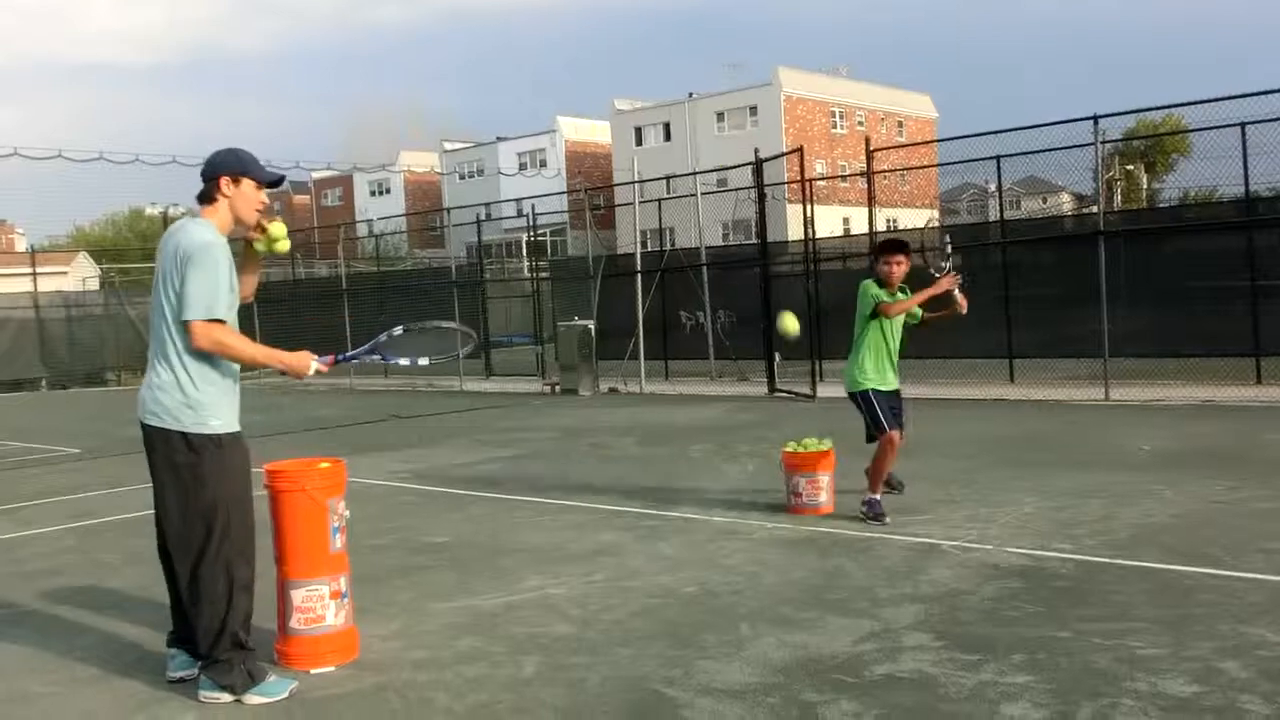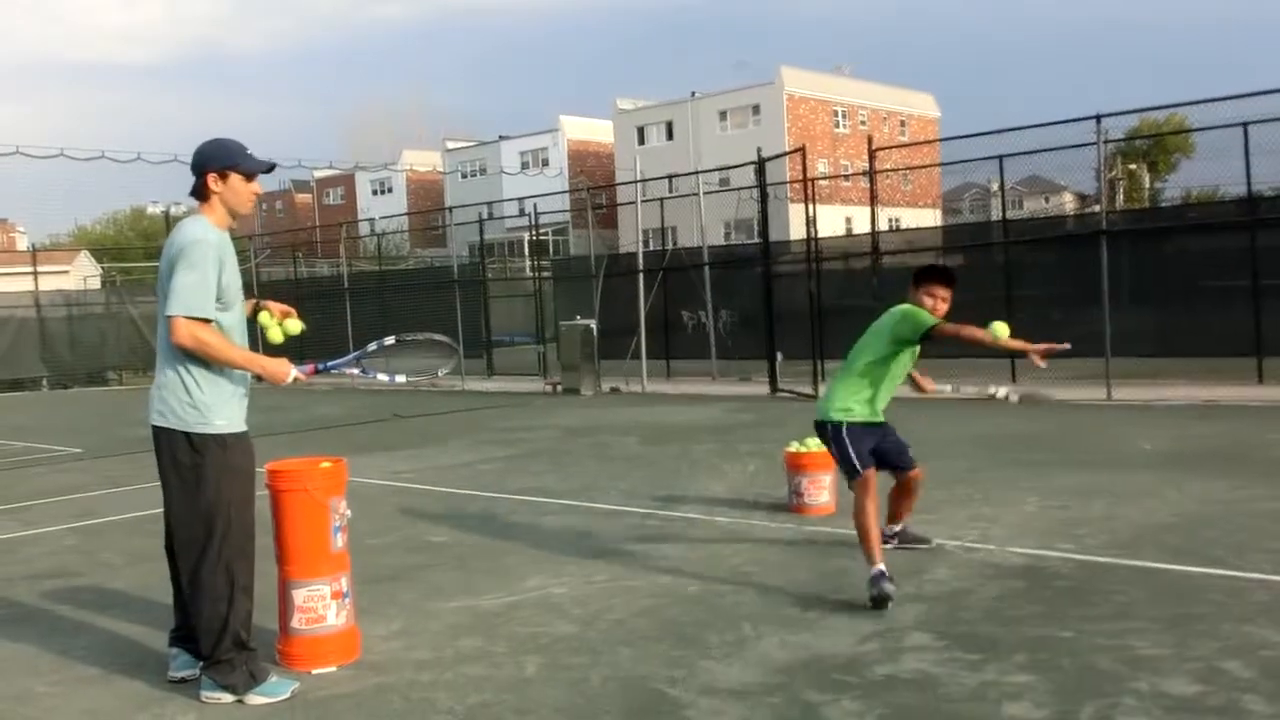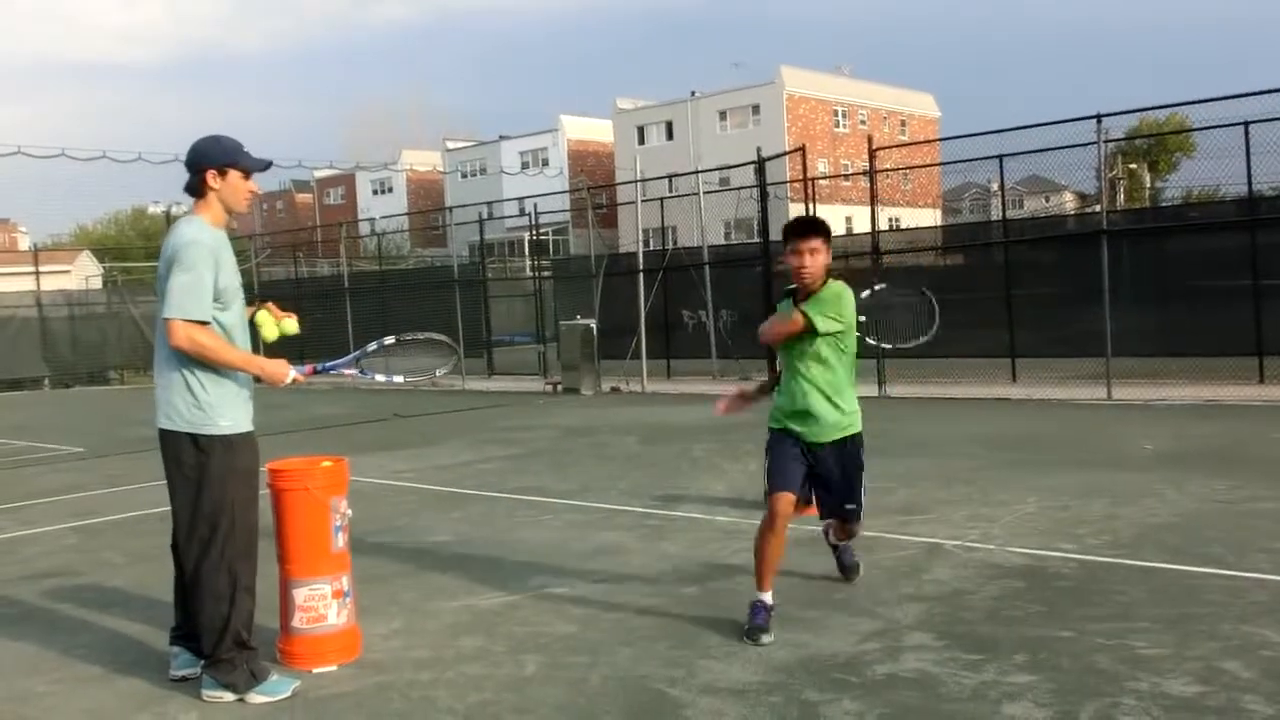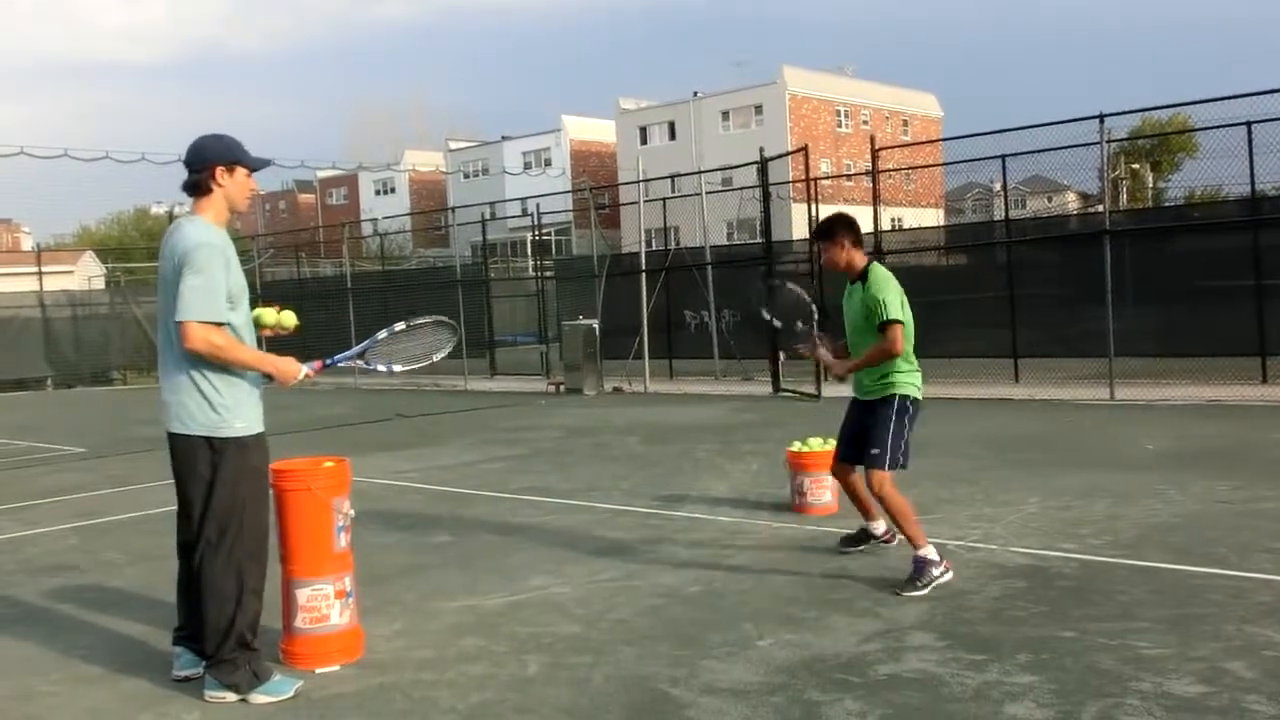
dt=0.7s
person 1, frame 1
left shoulder: (184, 234)
right shoulder: (206, 243)
left elbow: (236, 295)
right elbow: (207, 334)
left wrist: (255, 250)
right wrist: (285, 360)
left hip: (169, 415)
right hip: (199, 422)
left knee: (187, 538)
right knee: (224, 544)
left ankle: (188, 646)
right ankle: (225, 669)
person 1, frame 2
left shoulder: (203, 237)
right shoulder: (201, 240)
right elbow: (186, 331)
left wrist: (255, 306)
right wrist: (263, 365)
left hip: (188, 418)
right hip: (206, 422)
left knee: (194, 539)
right knee: (224, 544)
left ankle: (189, 647)
right ankle: (228, 670)
person 1, frame 3
left shoulder: (204, 237)
right shoulder: (197, 242)
right elbow: (183, 333)
left wrist: (252, 311)
right wrist: (261, 366)
left hip: (199, 420)
right hip: (212, 424)
left knee: (200, 539)
right knee: (227, 544)
left ankle: (190, 646)
right ankle: (229, 669)
person 1, frame 4
left shoulder: (184, 234)
right shoulder: (205, 243)
right elbow: (198, 336)
left wrist: (251, 322)
right wrist: (270, 363)
left hip: (194, 418)
right hip: (222, 423)
left knee: (203, 539)
right knee: (236, 544)
left ankle: (193, 646)
right ankle: (232, 670)
person 2, frame 1
left shoulder: (904, 293)
right shoulder: (868, 287)
left elbow: (920, 318)
right elbow: (888, 311)
left wrist: (950, 310)
right wrist: (931, 290)
left hip: (888, 378)
right hip: (865, 381)
left knee: (895, 437)
right knee: (890, 437)
left ankle: (878, 470)
right ankle: (871, 499)
person 2, frame 2
left shoulder: (912, 321)
right shoulder: (906, 315)
right elbow: (960, 331)
left wrist: (914, 376)
right wrist: (1024, 345)
left hip: (868, 414)
right hip: (840, 415)
left knee: (910, 479)
right knee: (865, 483)
left ankle: (892, 530)
right ankle: (877, 574)
person 2, frame 3
left shoulder: (839, 296)
right shoulder: (785, 303)
left elbow: (771, 333)
left wrist: (764, 324)
right wrist: (756, 391)
left hip: (838, 429)
right hip: (789, 426)
left knee: (848, 521)
right knee: (779, 509)
left ankle: (837, 538)
right ankle: (763, 601)
person 2, frame 4
left shoulder: (877, 282)
right shoulder: (855, 285)
left elbow: (892, 344)
left wrist: (845, 367)
right wrist: (832, 351)
left hip: (895, 391)
right hip: (867, 393)
left knee: (876, 479)
right knee: (842, 469)
left ankle: (930, 561)
right ankle: (876, 528)
